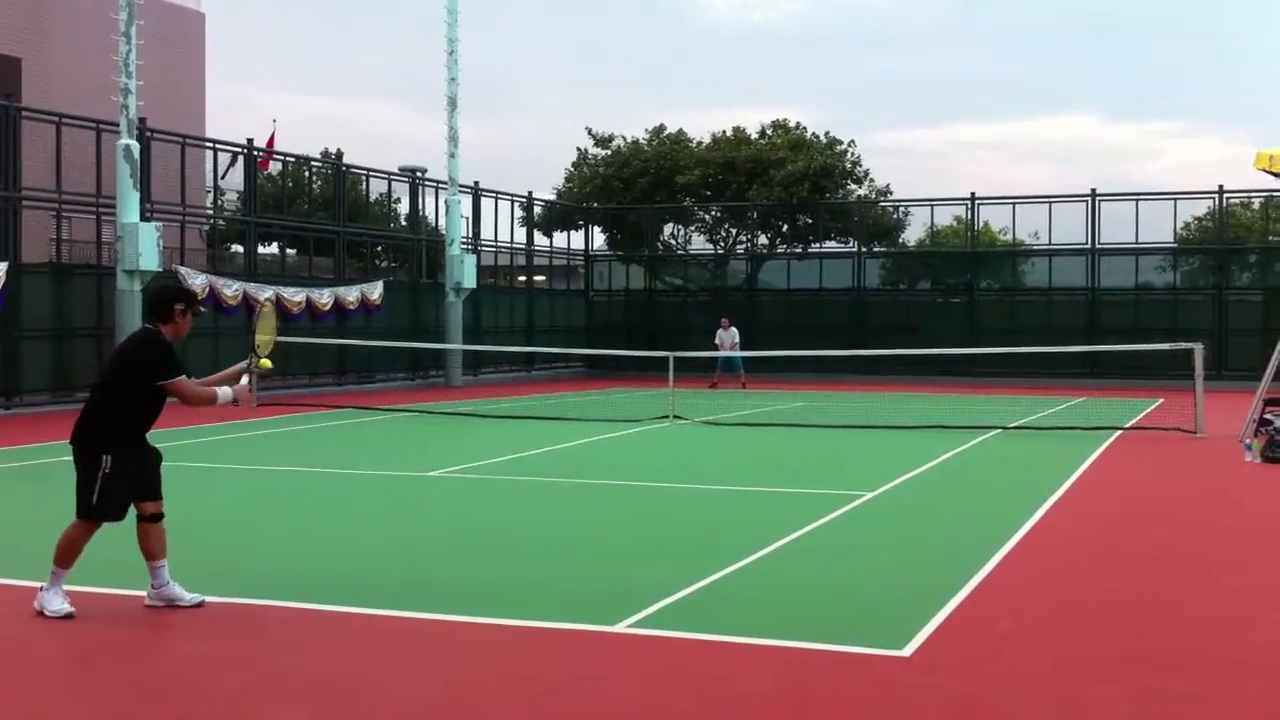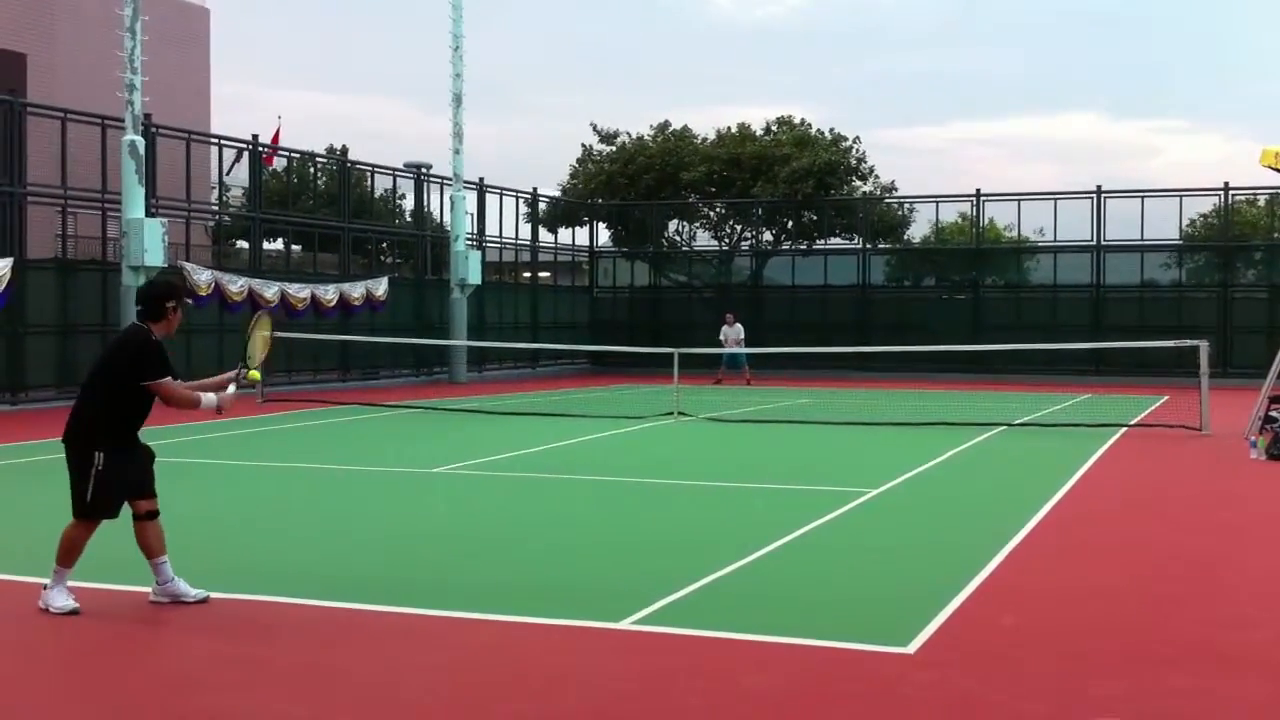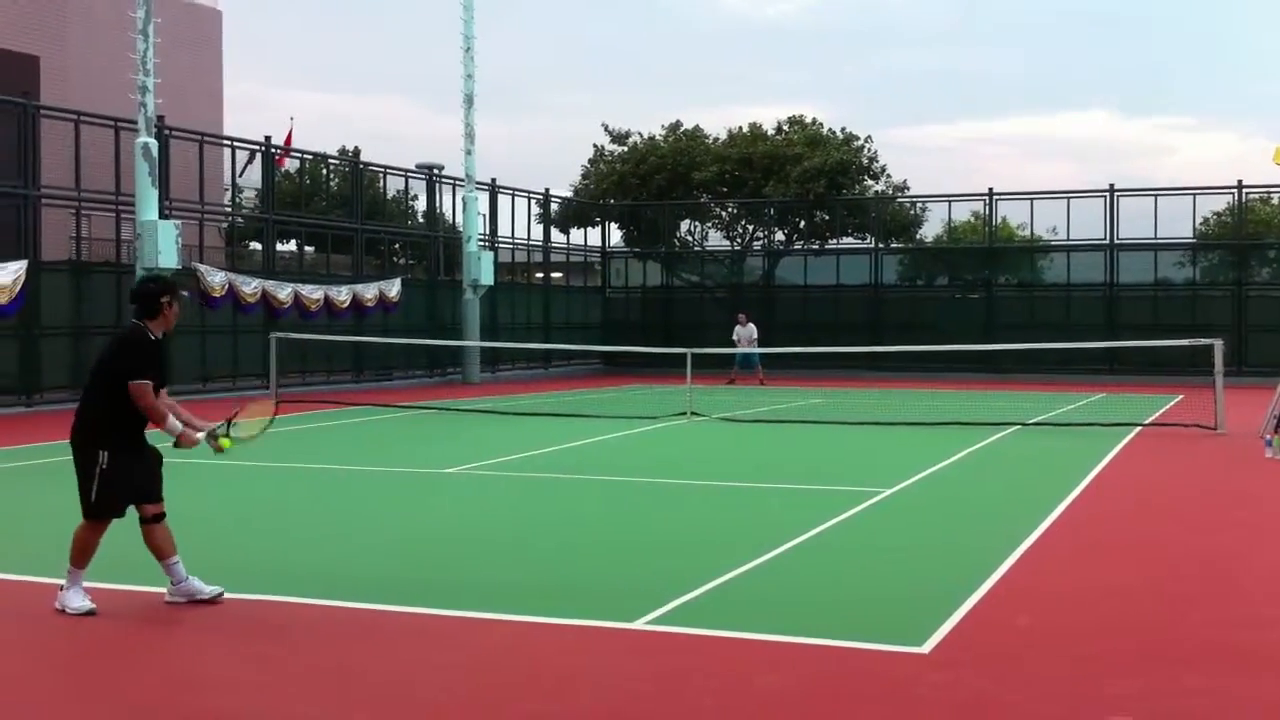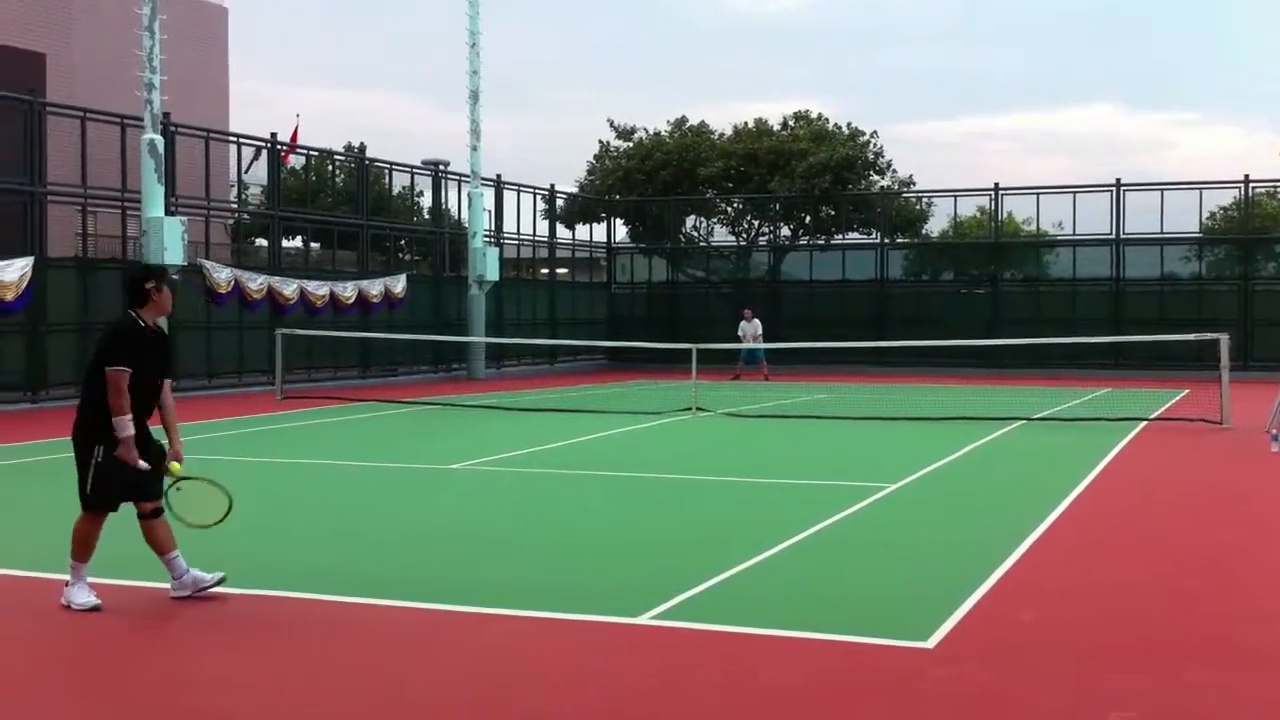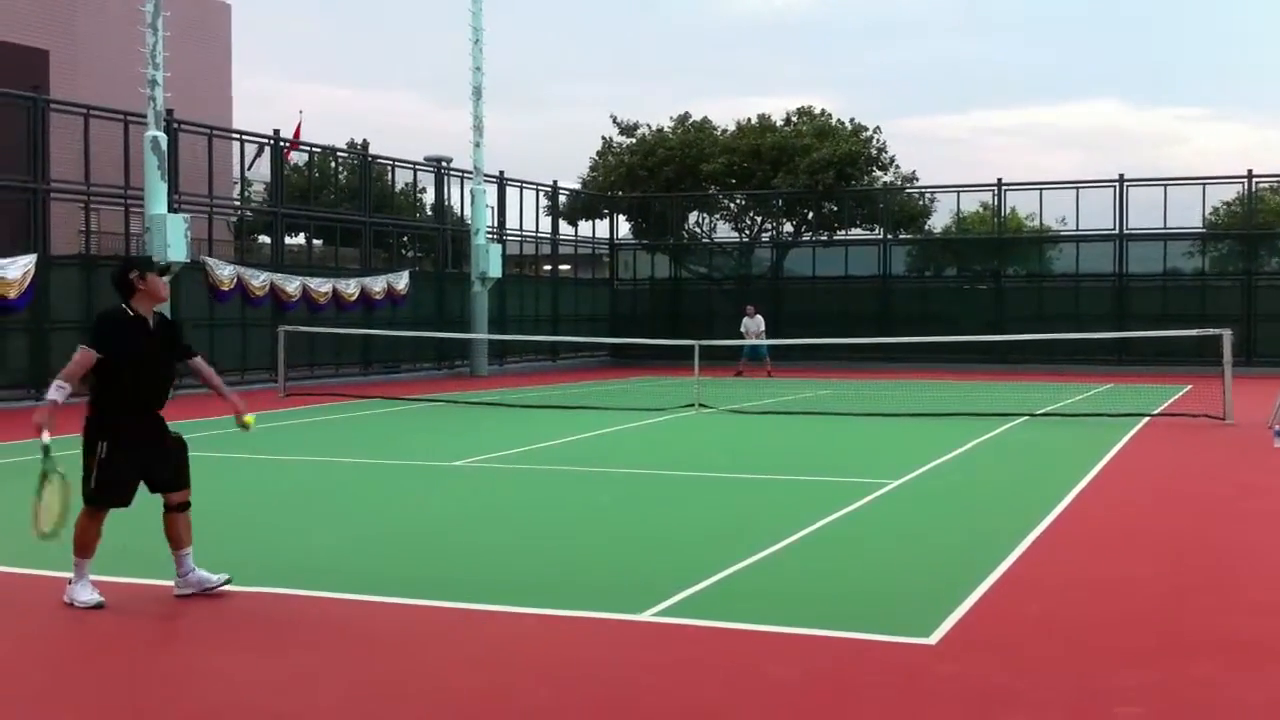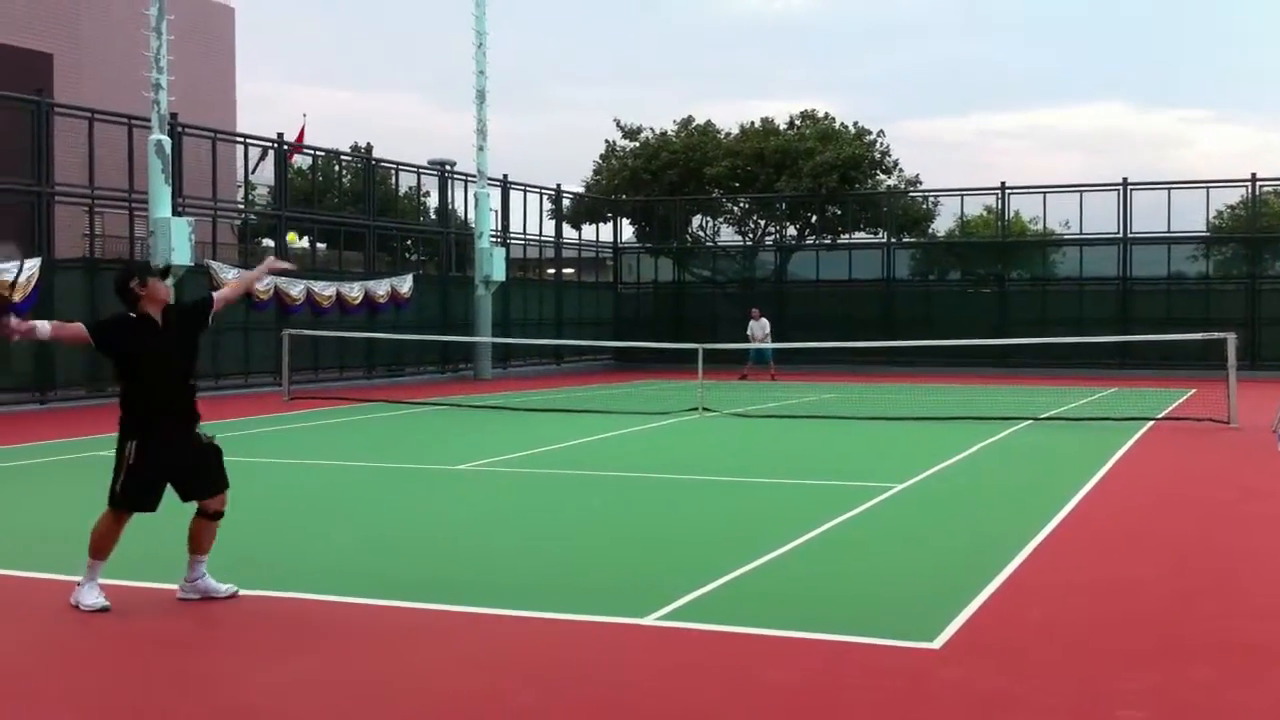
dt=0.2s
person 1, frame 1
left shoulder: (154, 344)
right shoulder: (151, 346)
left elbow: (187, 386)
right elbow: (188, 395)
left wrist: (234, 372)
right wrist: (232, 394)
left hip: (130, 441)
right hip: (102, 443)
left knee: (152, 509)
right knee: (90, 518)
left ankle: (161, 587)
right ankle: (51, 590)
person 1, frame 2
left shoulder: (146, 343)
right shoulder: (139, 345)
left elbow: (174, 387)
right elbow: (172, 397)
left wrist: (223, 380)
right wrist: (217, 400)
left hip: (121, 440)
right hip: (94, 441)
left knee: (147, 508)
right knee: (89, 517)
left ankle: (165, 583)
right ankle: (55, 588)
person 1, frame 3
left shoulder: (152, 344)
right shoulder: (134, 342)
left elbow: (162, 400)
right elbow: (145, 402)
left wrist: (196, 425)
right wrist: (179, 431)
left hip: (129, 441)
right hip: (99, 442)
left knee: (153, 510)
right knee: (99, 517)
left ankle: (180, 583)
right ankle: (70, 589)
person 1, frame 4
left shoulder: (159, 338)
right shoulder: (123, 332)
left elbow: (163, 392)
right elbow: (117, 390)
left wrist: (174, 441)
right wrist: (125, 440)
left hip: (137, 435)
right hip: (102, 435)
left knee: (151, 506)
right knee: (96, 509)
left ankle: (182, 577)
right ankle: (76, 584)
person 1, frame 5
left shoulder: (166, 327)
right shoulder: (112, 322)
left elbow: (198, 364)
right elbow: (79, 364)
left wrist: (230, 398)
right wrist: (50, 404)
left hip: (150, 427)
right hip: (111, 432)
left knee: (178, 496)
right knee: (98, 505)
left ankle: (187, 575)
right ankle: (78, 582)
person 1, frame 6
left shoulder: (182, 317)
right shoulder: (120, 327)
left elbow: (227, 293)
right elbow: (70, 332)
left wrist: (265, 267)
left hip: (184, 431)
right hip: (143, 436)
left knee: (214, 500)
right knee: (120, 510)
left ankle: (195, 580)
right ankle: (87, 584)
